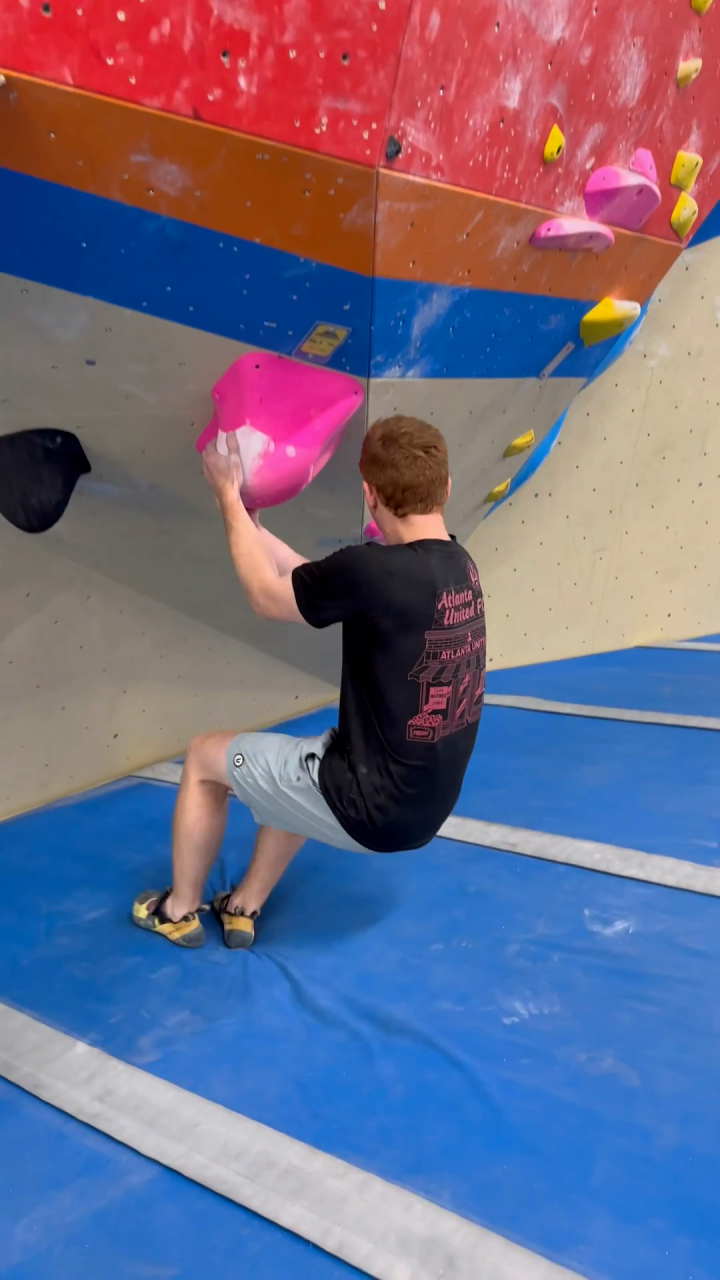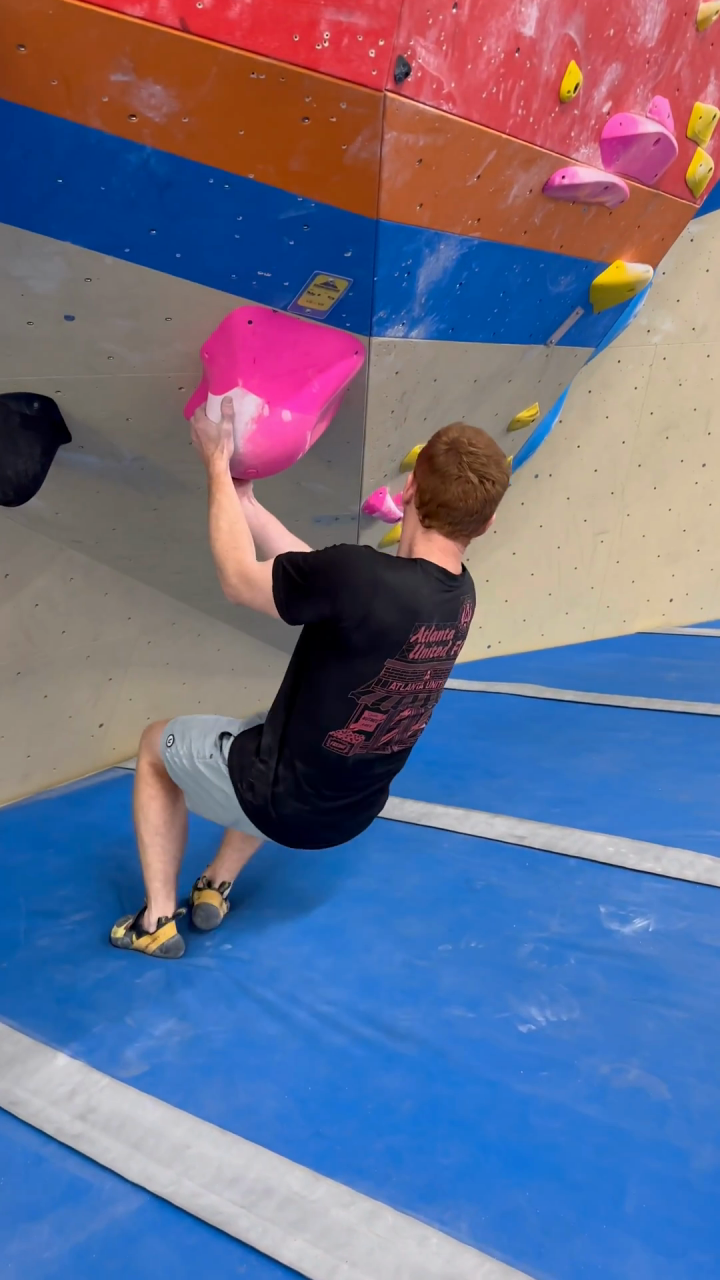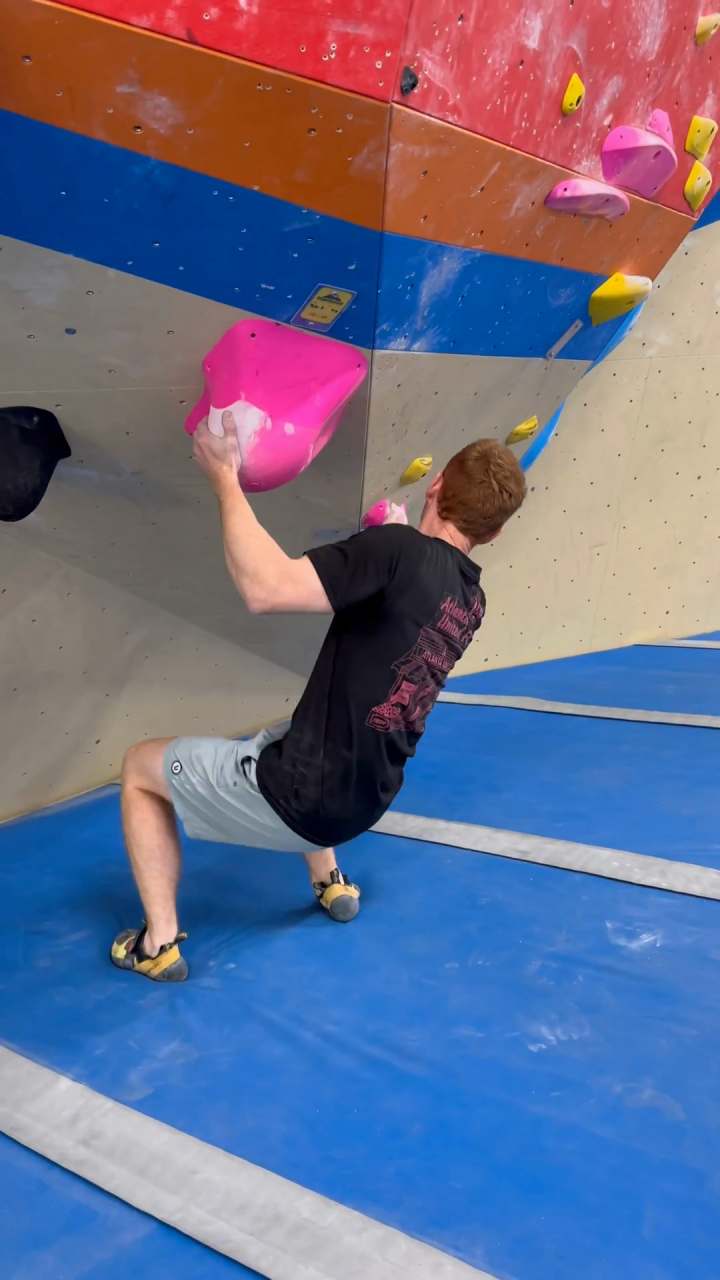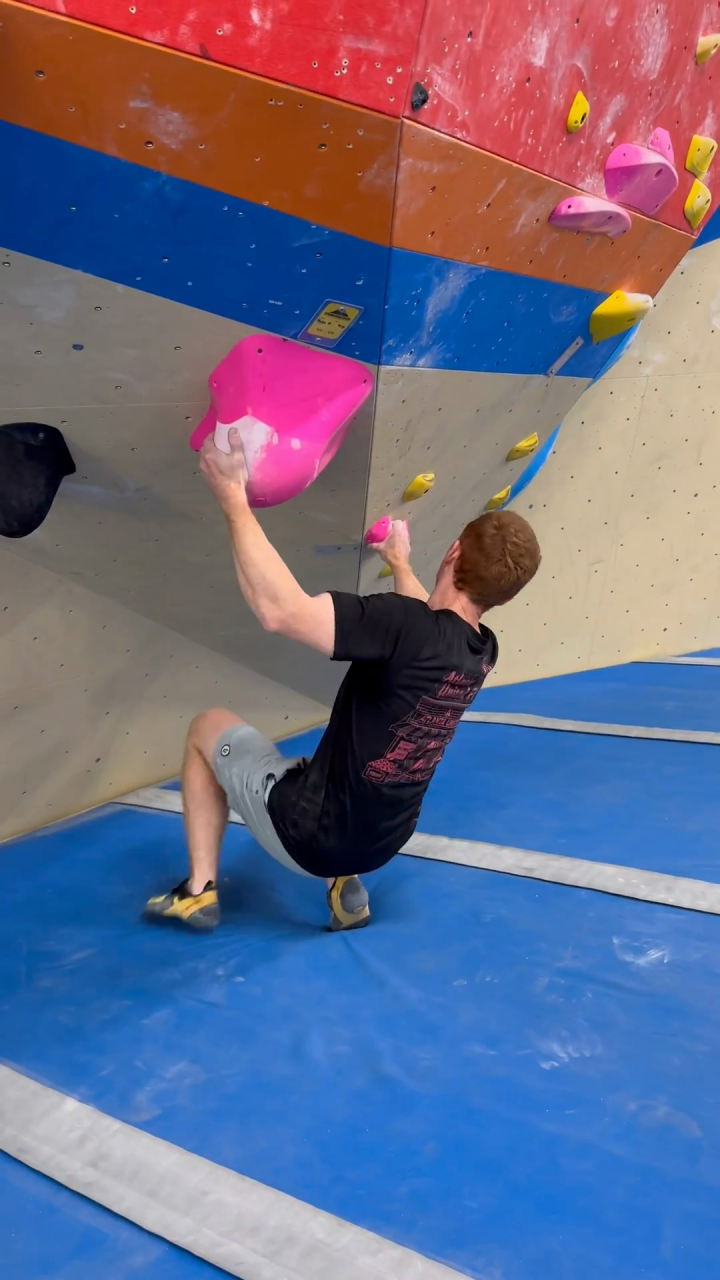
dt=0.5s
person 1, frame 1
left shoulder: (374, 570)
right shoulder: (461, 568)
left elbow: (266, 597)
left wrist: (228, 497)
right wrist: (252, 527)
left hip: (371, 808)
right hip: (423, 802)
left knee: (205, 756)
right knee: (302, 754)
left ankle: (179, 910)
right ankle: (244, 908)
person 1, frame 2
left shoulder: (360, 576)
right shoulder: (460, 594)
left elbow: (240, 580)
left wrist: (217, 466)
right wrist: (245, 503)
left hip: (280, 800)
right hip: (353, 810)
left knee: (157, 743)
left ankle: (157, 921)
right ankle: (216, 886)
person 1, frame 3
left shoulder: (397, 551)
right shoulder: (470, 602)
left elbow: (264, 588)
left wrist: (225, 479)
left hip: (302, 799)
right hip: (361, 801)
left knee: (141, 767)
right knee: (271, 741)
left ankle: (160, 944)
right ankle: (330, 882)
person 1, frame 4
left shoulder: (402, 625)
right shoulder: (481, 652)
left elbow: (279, 610)
left wrist: (234, 497)
right wrist: (399, 564)
left hip: (308, 833)
right hip: (380, 840)
left knee: (209, 727)
left ankle: (200, 892)
right ankle: (348, 887)
